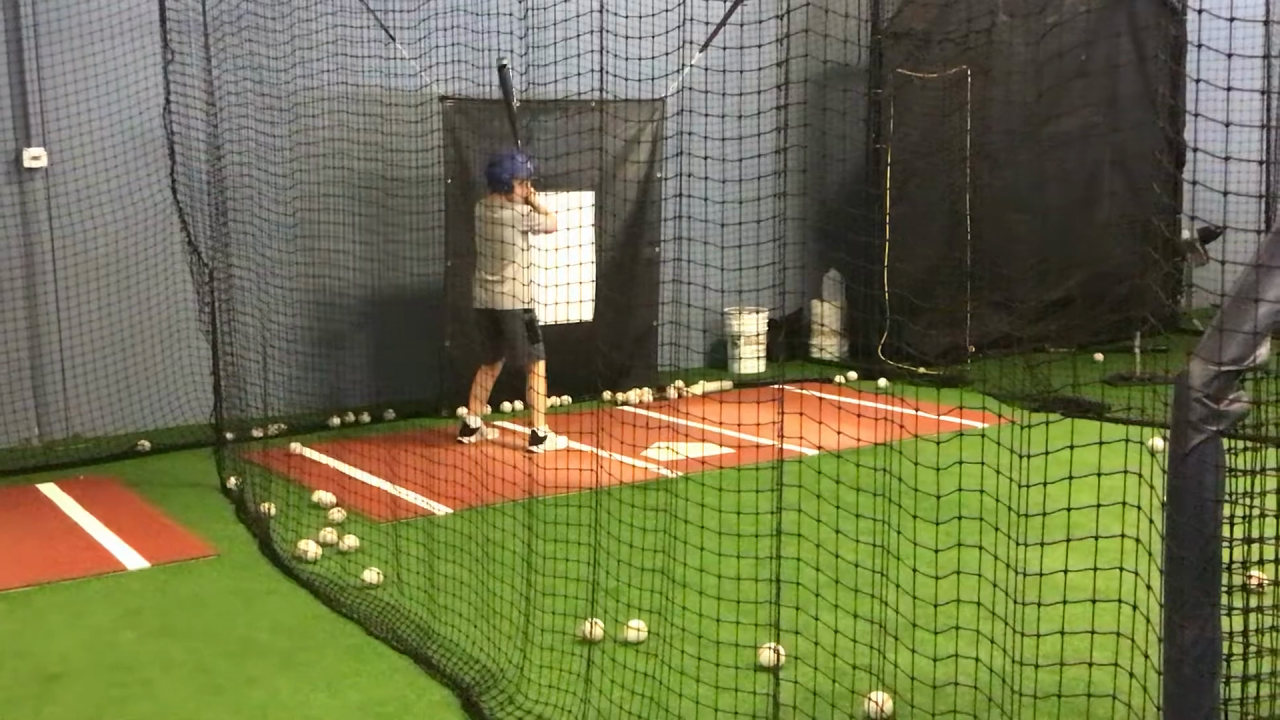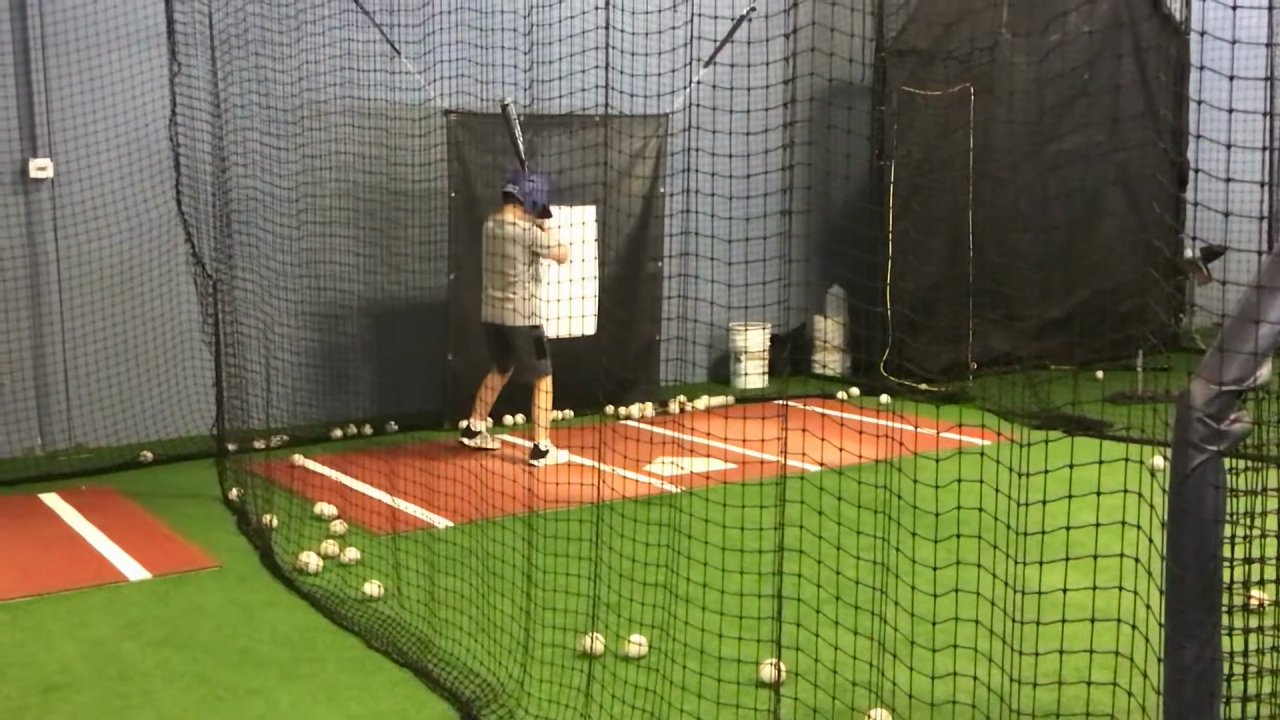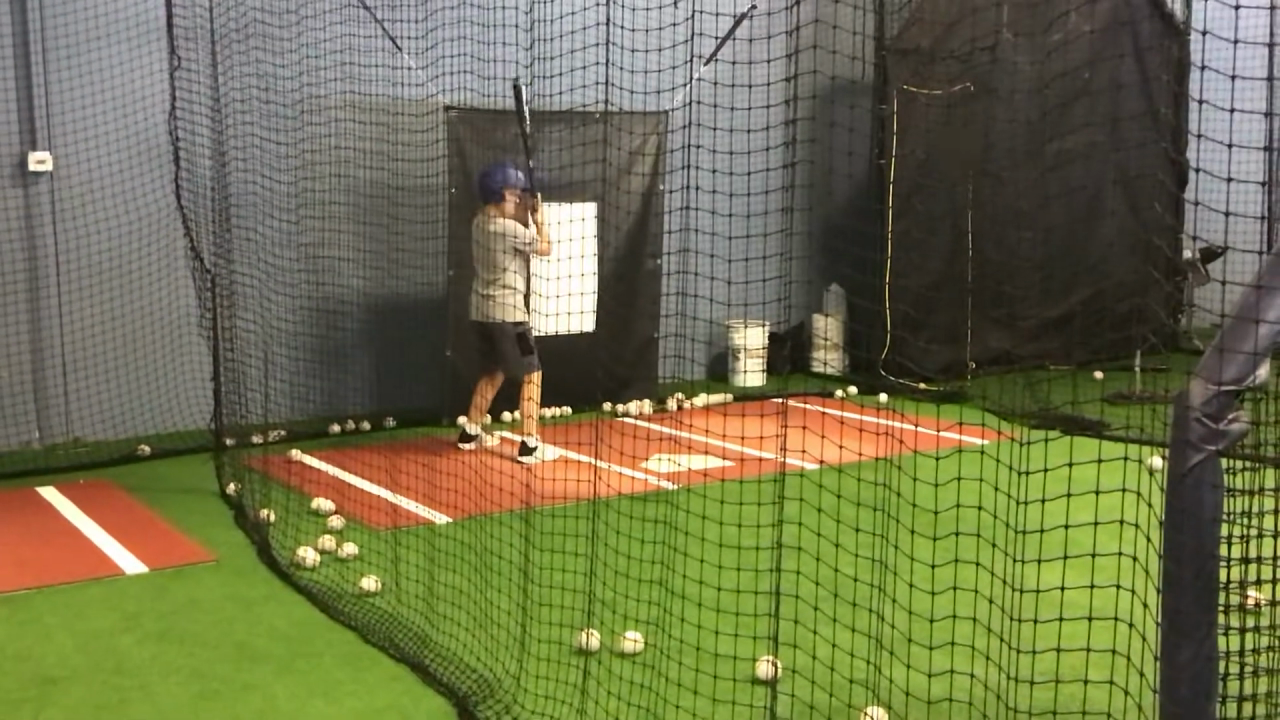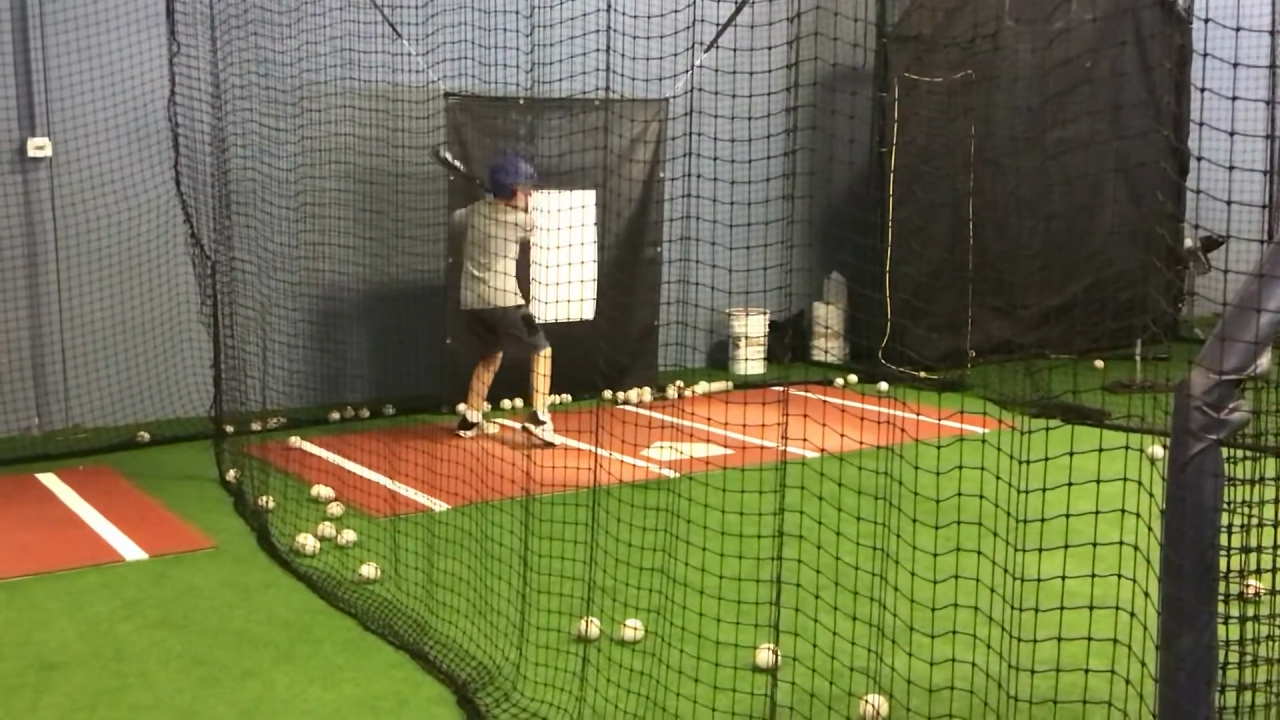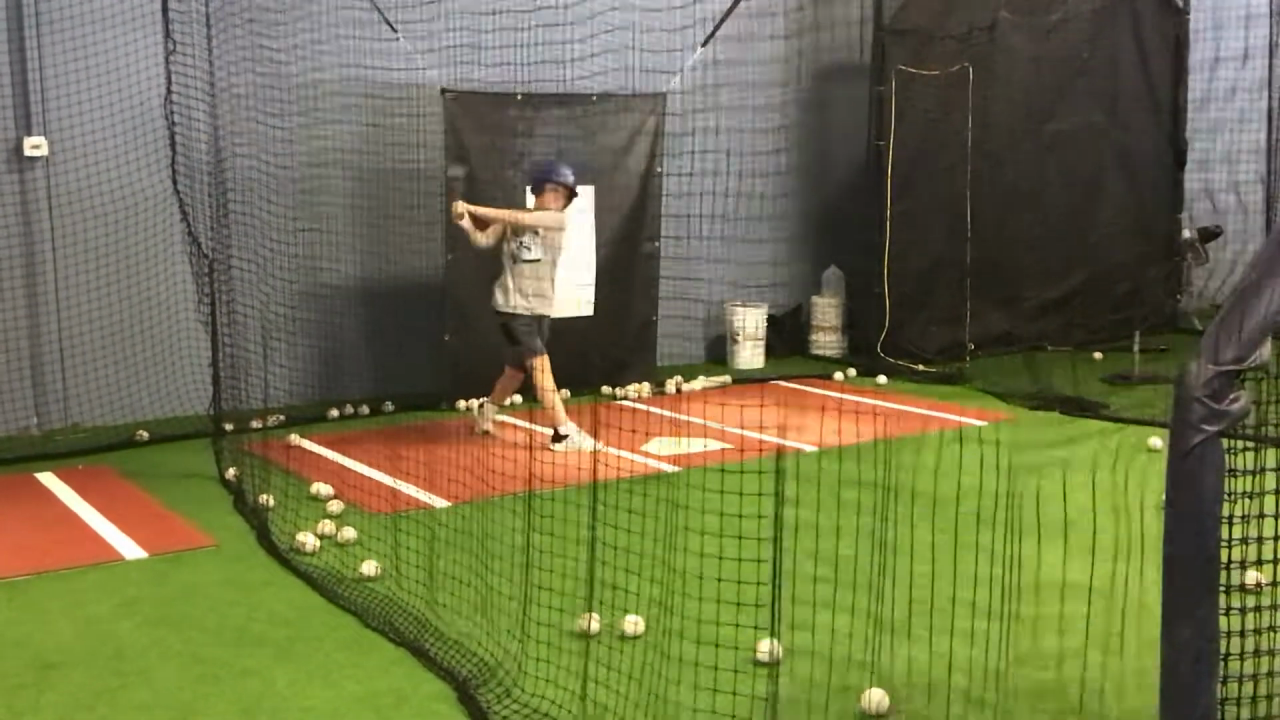
dt=1s
person 1, frame 1
left shoulder: (481, 209)
right shoulder: (519, 213)
right elbow: (552, 224)
left wrist: (524, 199)
right wrist: (533, 201)
left hip: (484, 301)
right hip: (513, 302)
left knee: (491, 362)
right knee: (536, 363)
left ankle: (471, 425)
right ankle: (539, 433)
person 1, frame 2
left shoulder: (490, 225)
right shoulder: (526, 232)
right elbow: (562, 255)
right wrist: (544, 230)
left hip: (491, 314)
right hip: (521, 317)
left knee: (500, 370)
right knee: (543, 378)
left ankle: (473, 429)
right ankle: (542, 448)
person 1, frame 3
left shoulder: (479, 223)
right shoulder: (511, 229)
right elbow: (545, 248)
left wrist: (524, 215)
right wrist: (538, 218)
left hip: (481, 312)
right hip: (507, 314)
left knee: (493, 373)
right knee: (531, 374)
left ankle: (470, 432)
right ankle: (530, 444)
person 1, frame 4
left shoulder: (474, 211)
right shoulder: (522, 219)
left elbow: (456, 224)
right wrist: (513, 204)
left hip: (471, 301)
right hip: (503, 300)
left knee: (491, 356)
right knee: (541, 351)
left ankle: (470, 420)
right ankle: (539, 418)
person 1, frame 5
left shoulder: (557, 220)
right shoulder: (509, 219)
left elbow: (518, 219)
right elbow: (484, 240)
left wrist: (473, 209)
right wrist: (466, 222)
left hip: (540, 308)
right hip: (512, 306)
left knee: (518, 368)
right knee: (540, 364)
left ankle: (486, 411)
right ankle: (564, 431)
